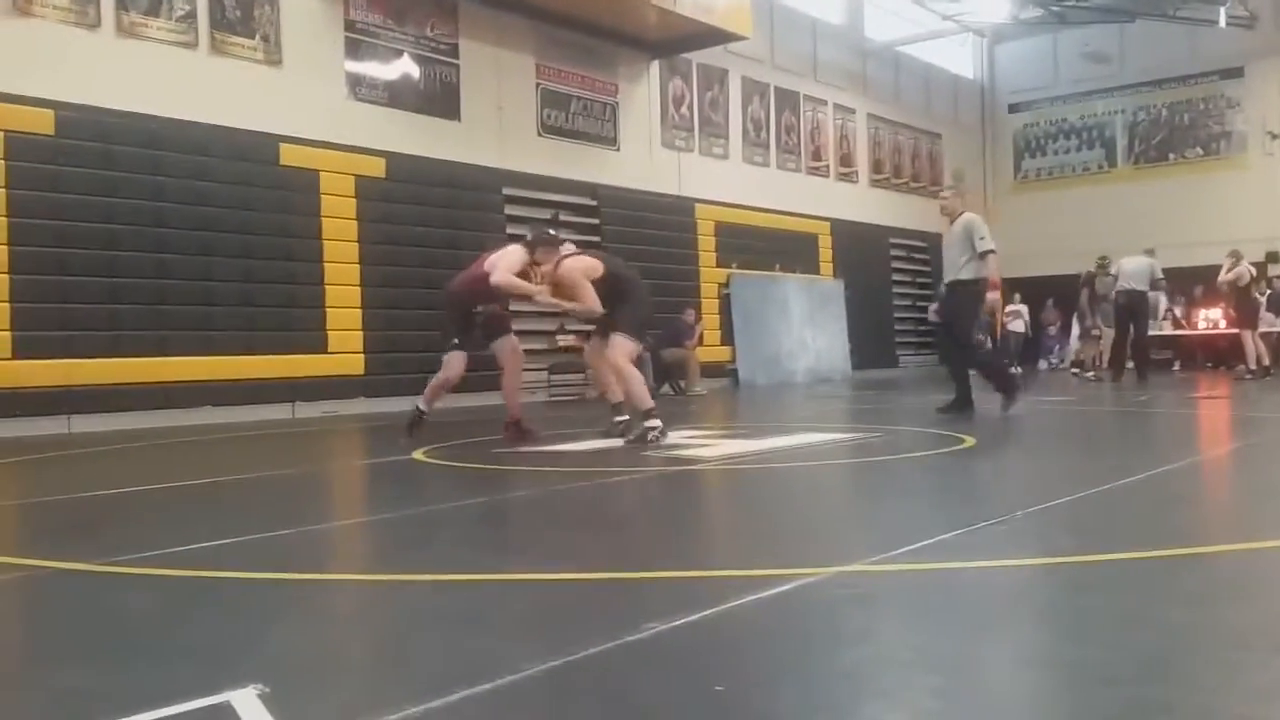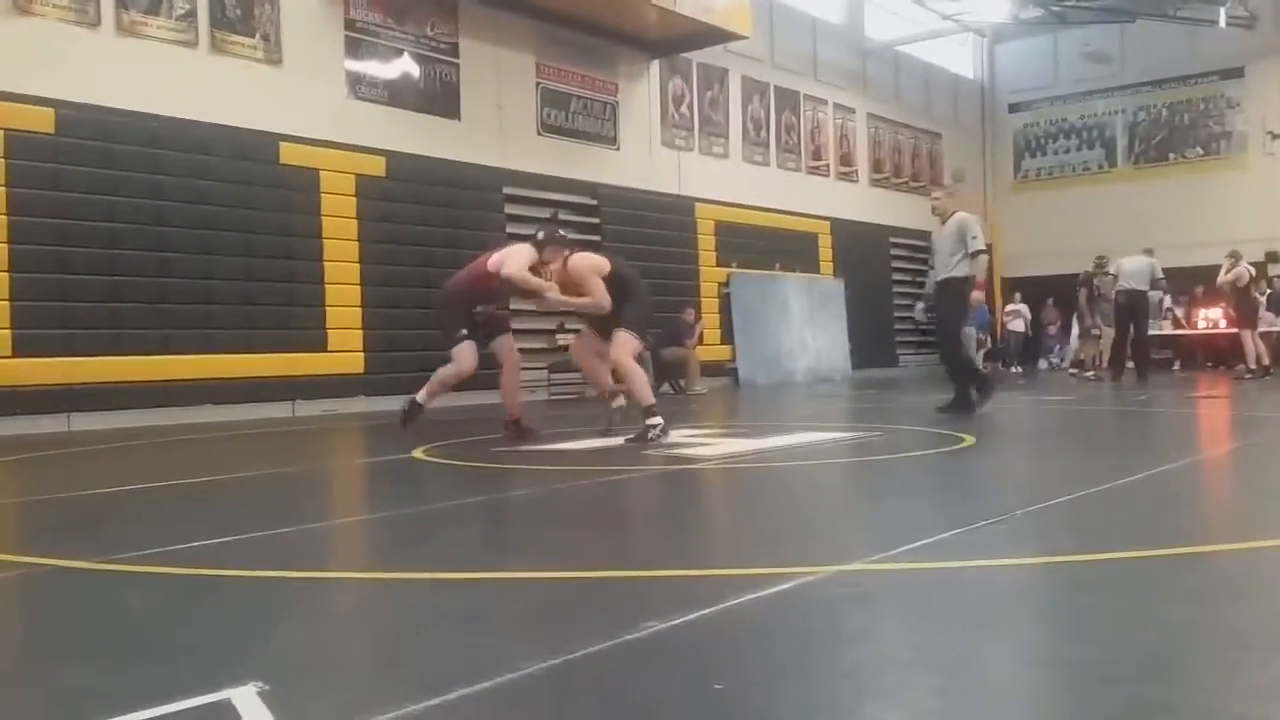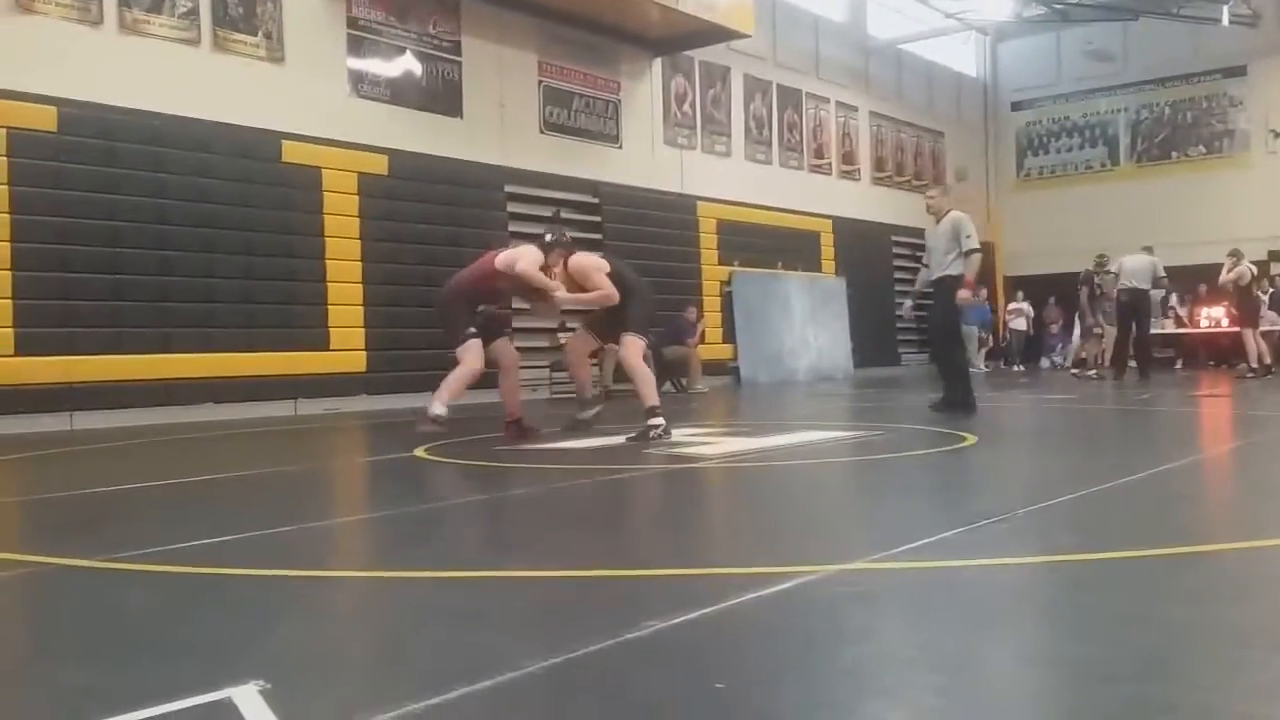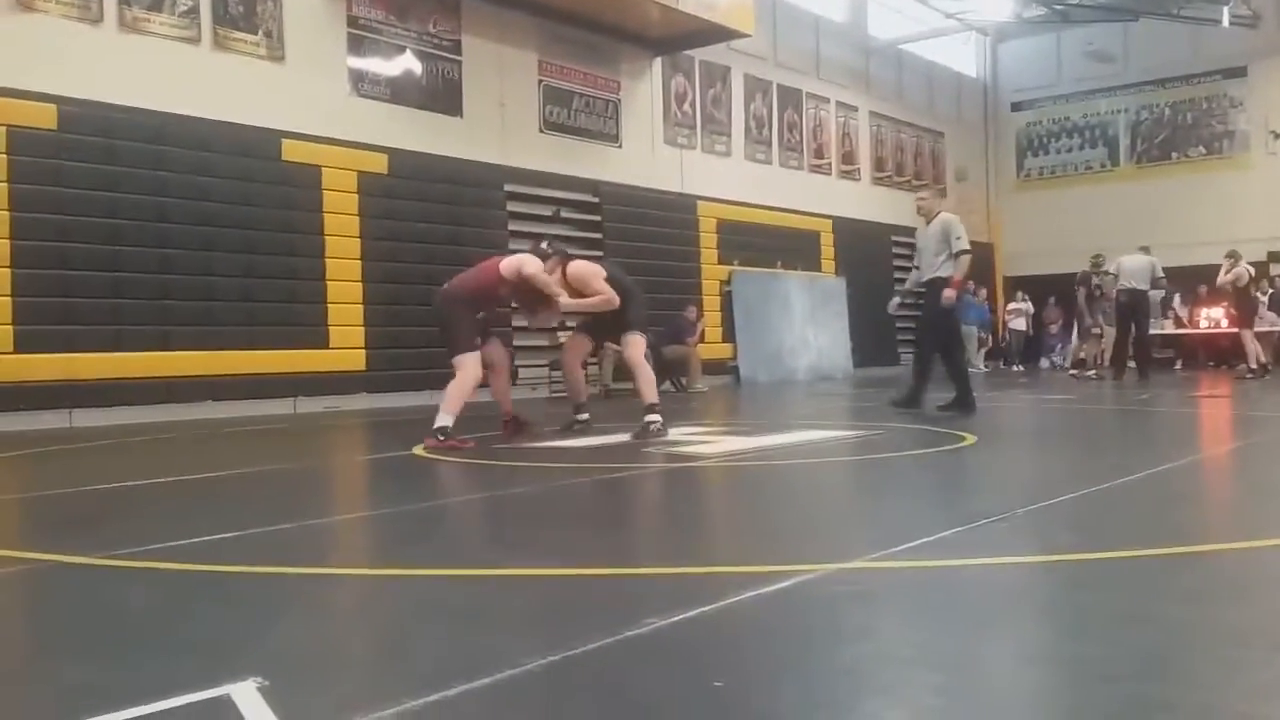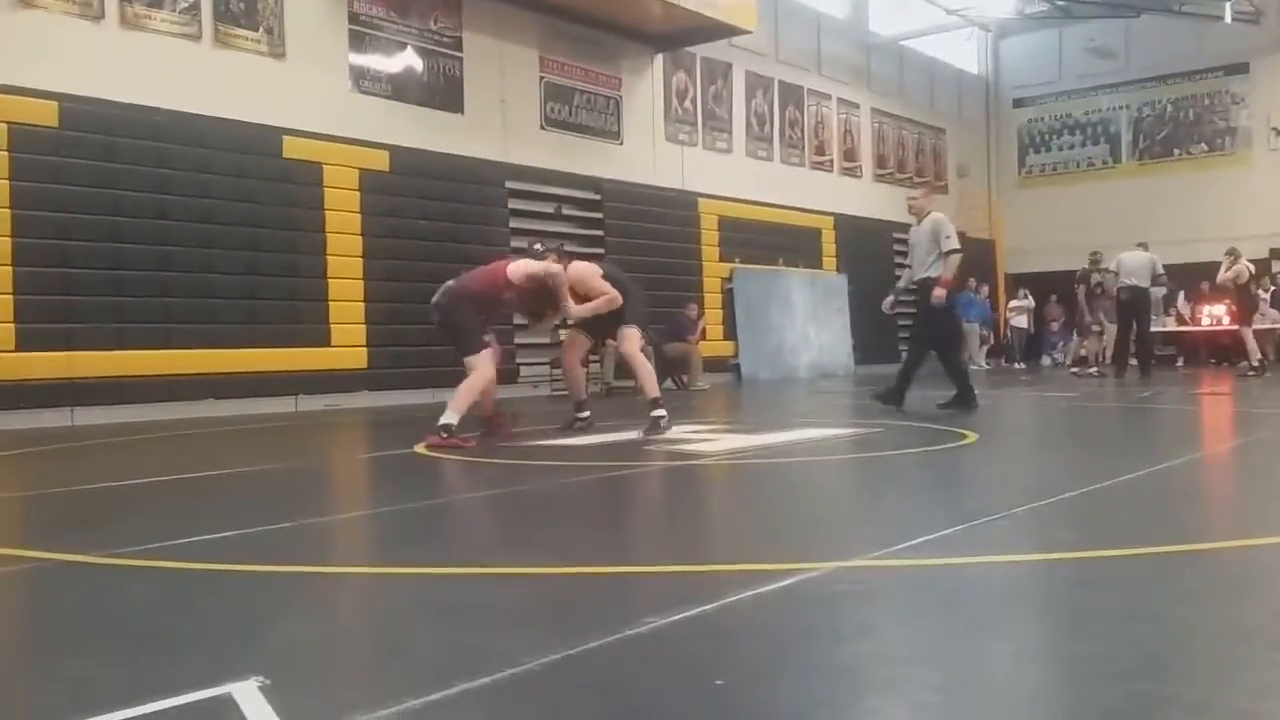
dt=0.1s
person 1, frame 1
left shoulder: (972, 221)
right shoulder: (948, 231)
left elbow: (989, 254)
left wrist: (993, 287)
right wrist: (940, 299)
left hip: (968, 288)
right hip: (953, 291)
left knee: (964, 343)
right knee: (949, 346)
left ankle: (1007, 385)
right ankle: (963, 398)
person 1, frame 2
left shoulder: (965, 220)
right shoulder: (938, 231)
left elbow: (981, 253)
left wrist: (978, 287)
right wrist: (925, 297)
left hip: (959, 287)
right hip: (944, 289)
left knee: (949, 341)
right knee: (946, 344)
left ankle: (981, 384)
right ankle: (963, 398)
person 1, frame 3
left shoulder: (959, 219)
right shoulder: (931, 231)
left elbow: (975, 252)
right elbow: (927, 267)
left wrist: (968, 286)
right wrist: (913, 295)
left hip: (954, 286)
right hip: (941, 288)
left knee: (939, 340)
right knee: (950, 343)
left ankle: (954, 394)
right ankle: (964, 397)
person 1, frame 4
left shoulder: (949, 221)
right shoulder: (921, 232)
left elbow: (964, 254)
right elbow: (918, 268)
left wrist: (954, 286)
right wrist: (902, 295)
left hip: (943, 287)
right hip: (933, 289)
left knee: (925, 341)
right knee: (949, 345)
left ankle: (915, 396)
right ankle: (964, 398)
person 1, frame 5
left shoulder: (938, 221)
right shoulder: (914, 230)
left elbow: (954, 253)
right elbow: (911, 267)
left wrist: (944, 285)
right wrist: (895, 293)
left hip: (935, 289)
right hip: (927, 289)
left knee: (919, 341)
right knee: (944, 345)
left ankle: (897, 393)
right ankle: (965, 395)
person 2, frame 1
left shoulder: (532, 265)
right shoulder: (517, 254)
right elbow: (498, 280)
right wrist: (535, 290)
left hip: (487, 307)
right hip: (459, 304)
left knee: (513, 359)
right knee: (453, 372)
left ankle: (513, 423)
right ankle: (422, 409)
person 2, frame 2
left shoulder: (535, 264)
right shoulder: (525, 253)
right elbow: (509, 272)
right wrist: (545, 286)
left hip: (484, 307)
right hip: (456, 304)
left knee: (512, 360)
right knee: (466, 365)
left ankle: (513, 422)
right ankle: (418, 401)
person 2, frame 3
left shoulder: (527, 259)
right shoulder: (533, 255)
right elbow: (522, 270)
right wrist: (553, 286)
left hip: (481, 308)
right hip: (456, 301)
left knee: (510, 361)
right knee: (474, 364)
left ankle: (514, 422)
right ankle: (433, 416)
person 2, frame 4
left shoulder: (524, 265)
right shoulder: (534, 263)
left elbow: (538, 317)
right elbow: (532, 273)
left wrist: (554, 300)
right wrist: (558, 293)
left hip: (471, 309)
right hip: (454, 306)
left knee: (499, 360)
right knee: (471, 373)
left ankle: (510, 420)
right ankle: (439, 433)
person 2, frame 5
right shoulder: (533, 269)
right elbow: (555, 270)
right wrist: (567, 302)
left hip: (449, 302)
right hip: (457, 304)
left knee: (491, 354)
right knee: (483, 372)
left ankle: (489, 417)
right ankle: (444, 431)
person 3, frame 1
left shoulder: (568, 267)
right shoulder: (563, 264)
left elbow: (593, 308)
left wrist: (555, 302)
left hip: (633, 301)
right hip: (616, 303)
left knee: (616, 359)
right knee: (594, 358)
left ankle: (654, 424)
right ankle: (621, 417)
person 3, frame 2
left shoulder: (576, 264)
right shoulder: (567, 263)
left elbow: (603, 304)
left wrist: (561, 300)
left hip: (633, 301)
right hip: (617, 302)
left knee: (618, 356)
right knee: (579, 351)
left ankle: (655, 422)
right ankle: (615, 399)
person 3, frame 3
left shoulder: (577, 264)
right shoulder: (566, 265)
left elbow: (611, 296)
left wrist: (569, 298)
left hip: (634, 302)
right hip: (612, 308)
left knee: (629, 356)
right knee: (573, 351)
left ankle: (658, 424)
right ankle: (590, 406)
person 3, frame 4
left shoulder: (575, 271)
right shoulder: (562, 273)
left elbow: (611, 300)
left wrist: (571, 304)
left hip: (629, 304)
right hip: (605, 312)
left knee: (633, 355)
right knee: (569, 355)
left ankle: (654, 420)
right ankle: (581, 416)
person 3, frame 5
left shoulder: (575, 272)
left elbow: (614, 299)
left wrist: (578, 311)
left hip: (626, 301)
right hip: (601, 304)
left knee: (630, 350)
right knee: (569, 354)
left ankle: (659, 414)
right ankle: (582, 414)
